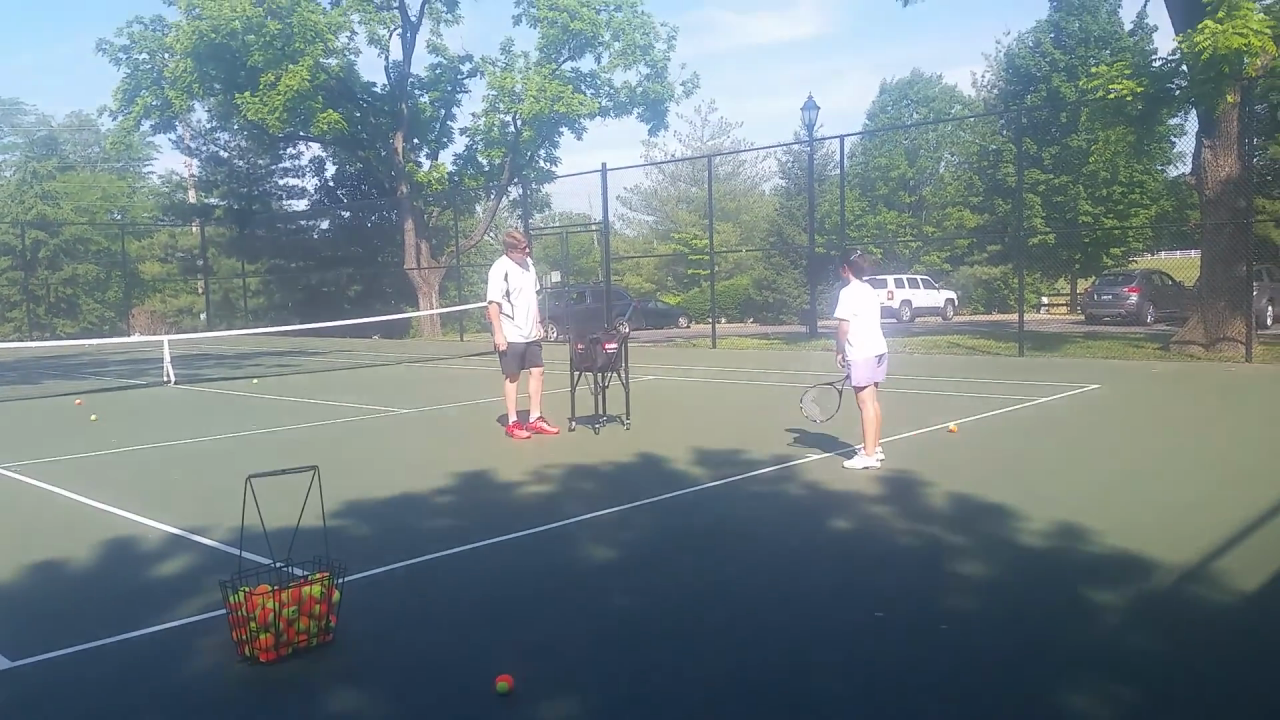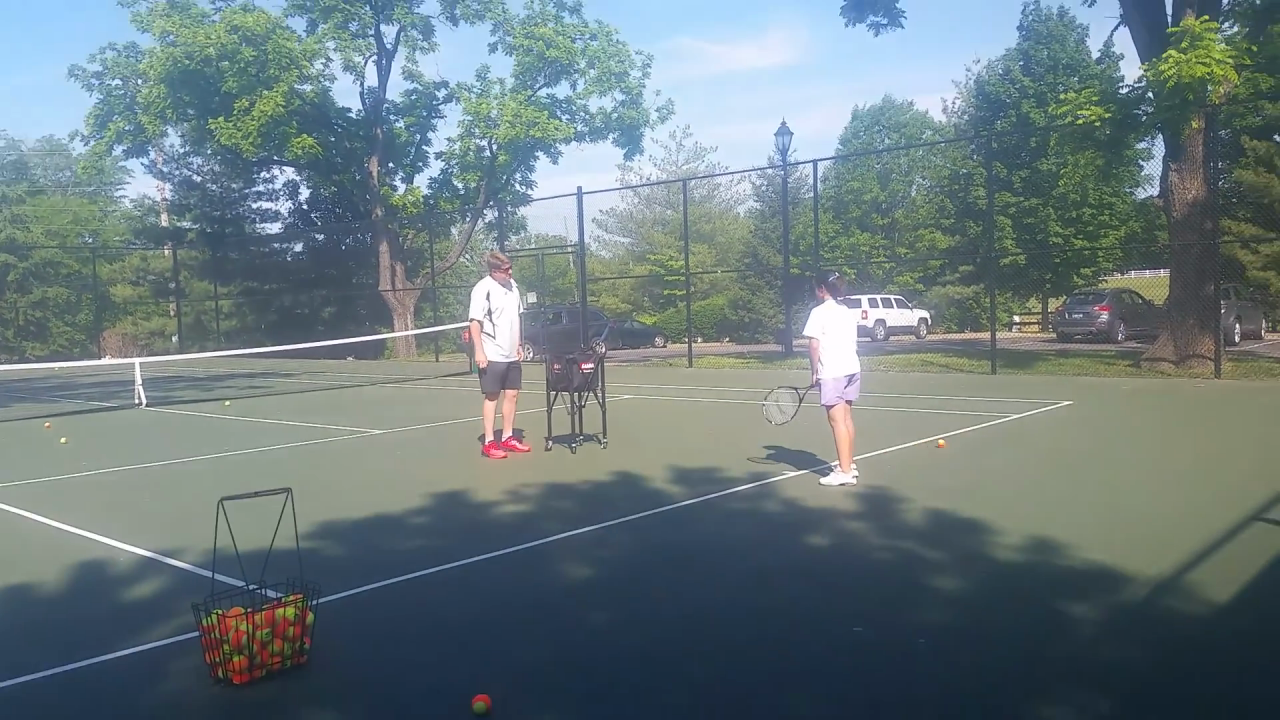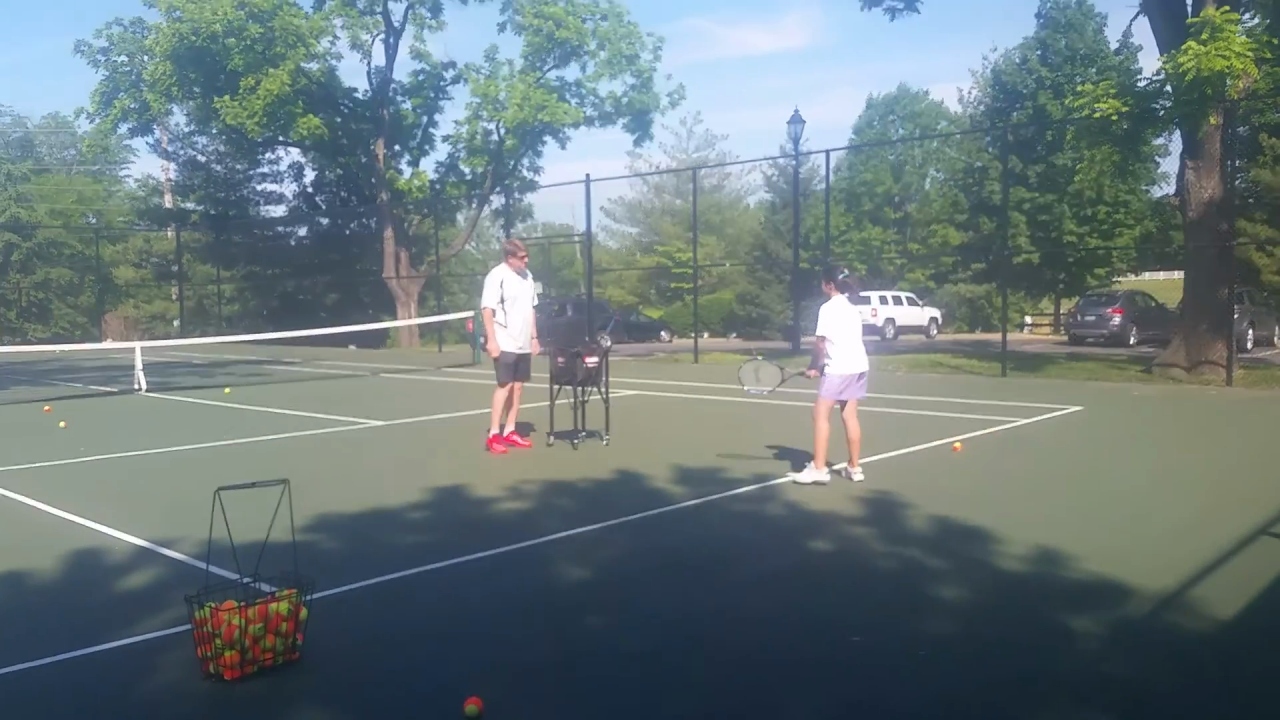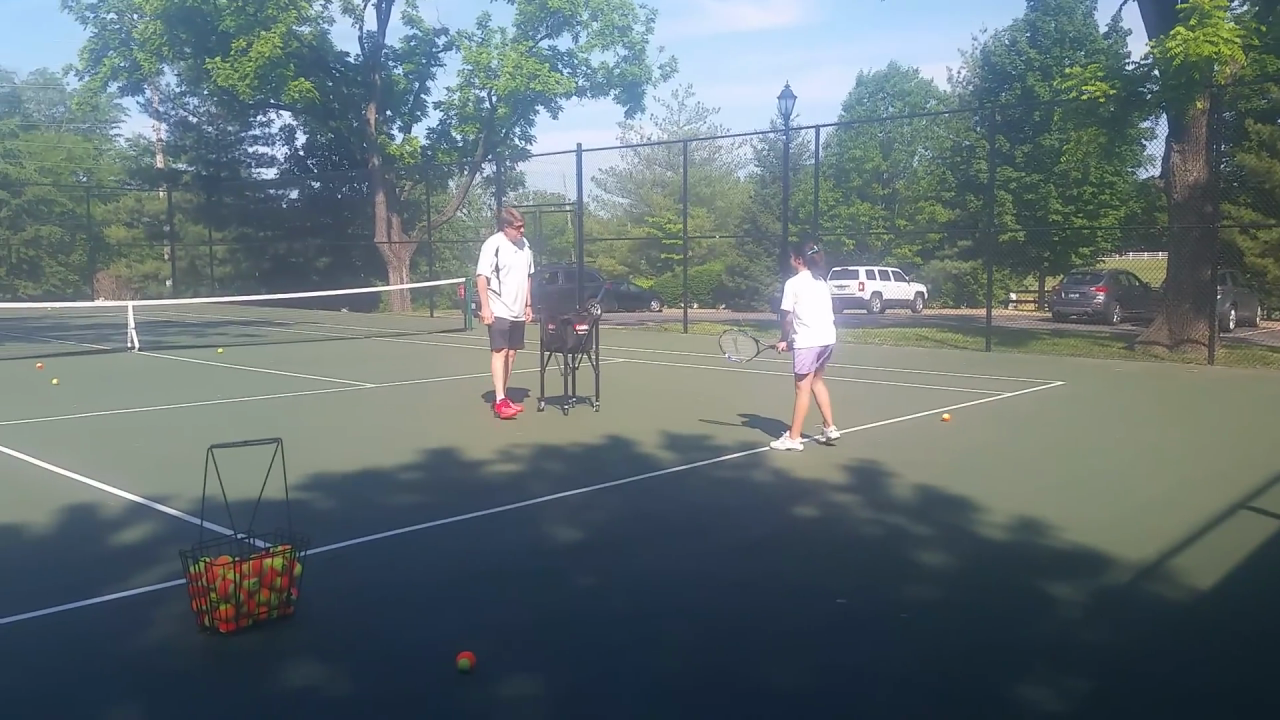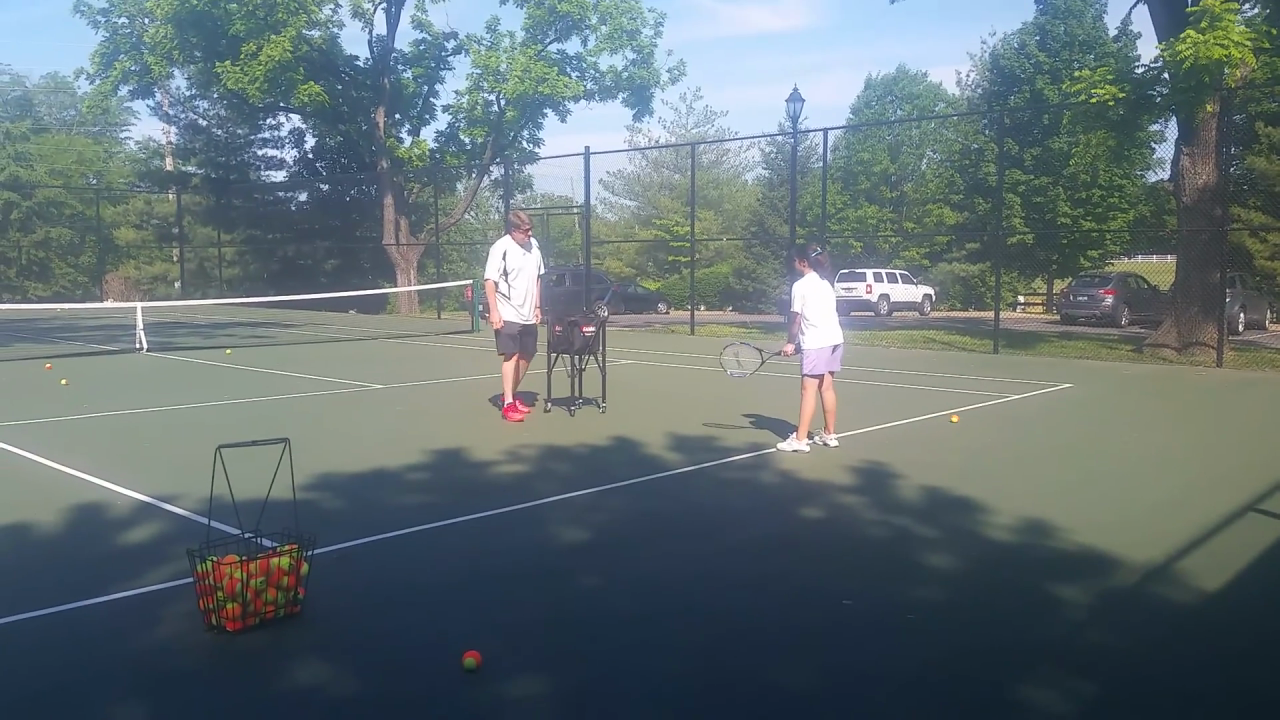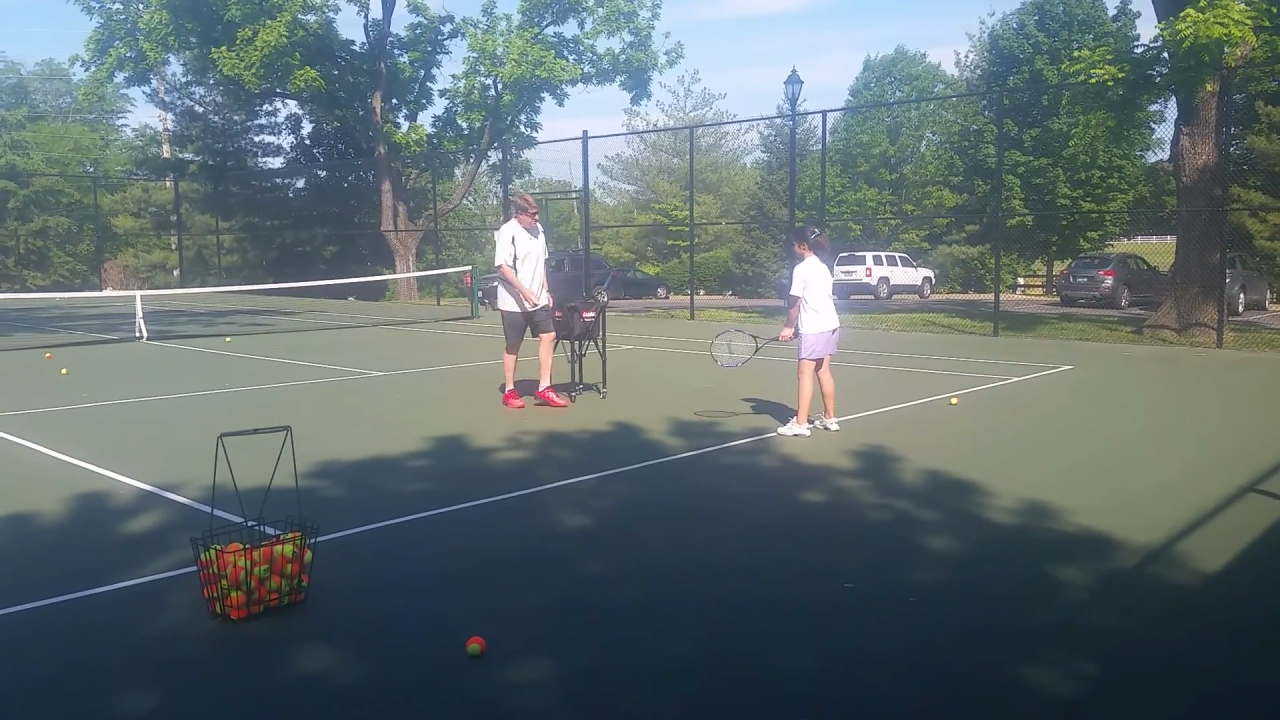
dt=0.4s
person 1, frame 1
left shoulder: (848, 292)
right shoulder: (870, 290)
left elbow: (844, 328)
left wrist: (839, 352)
left hip: (861, 353)
right hip: (878, 349)
left knee: (865, 403)
right knee: (872, 400)
left ankle: (869, 455)
right ankle: (875, 448)
person 1, frame 2
left shoulder: (819, 312)
right shoulder: (848, 311)
left elbow: (814, 346)
right elbow: (852, 343)
left wrist: (814, 371)
left hip: (832, 372)
right hip: (851, 368)
left knee: (837, 421)
right knee: (846, 418)
left ankle: (845, 471)
right ankle: (849, 465)
person 1, frame 3
left shoulder: (828, 308)
right shoulder: (851, 307)
left elbow: (821, 344)
left wrist: (813, 367)
right wrist: (821, 365)
left hip: (838, 368)
right hip: (858, 365)
left knee: (821, 415)
right knee: (850, 416)
left ankle: (819, 467)
right ankle: (854, 467)
person 1, frame 4
left shoulder: (793, 283)
right shoulder: (821, 282)
left elbow: (787, 317)
right elbow: (827, 312)
left wrist: (784, 340)
left hip: (807, 341)
right hip: (827, 338)
left knee: (802, 389)
right knee: (816, 382)
left ankle: (794, 438)
right ankle: (830, 427)
person 1, frame 5
left shoulder: (800, 285)
right shoulder: (825, 283)
left elbow: (796, 319)
right elbow: (824, 314)
left wrist: (791, 342)
right wrist: (800, 341)
left hip: (816, 343)
right hip: (834, 339)
left knee: (808, 390)
right knee: (826, 388)
left ankle: (800, 439)
right ankle: (829, 434)
person 1, frame 6
left shoulder: (802, 269)
right shoulder: (822, 267)
left elbow: (796, 303)
left wrist: (788, 327)
right wrist: (796, 326)
left hip: (813, 327)
right hip: (829, 324)
left knee: (805, 373)
right knee: (823, 371)
left ankle: (801, 423)
right ankle: (829, 418)
person 2, frame 1
left shoulder: (528, 263)
right shoulder: (500, 269)
right elbow: (493, 303)
left wrist: (538, 322)
right wrist: (498, 333)
left hip: (530, 333)
right hip: (511, 335)
left knee: (537, 372)
right knee: (512, 377)
left ankle: (535, 419)
right ankle: (513, 423)
person 2, frame 2
left shoulder: (512, 285)
right shoulder: (483, 289)
right elbow: (474, 321)
left wrist: (519, 344)
right wrist: (479, 351)
left hip: (511, 354)
right hip: (492, 355)
left knee: (512, 394)
right knee: (492, 396)
left ankle: (507, 437)
right ankle: (489, 442)
person 2, frame 3
left shoulder: (527, 276)
right shoulder: (497, 276)
right elbow: (487, 309)
left wrist: (534, 336)
right wrist: (491, 339)
left hip: (523, 344)
right hip: (504, 344)
left knee: (517, 387)
right knee: (504, 386)
left ankle: (509, 432)
right ankle: (493, 435)
person 2, frame 4
left shoulder: (524, 244)
right shoulder: (493, 244)
right elbow: (481, 277)
left wrist: (528, 304)
right wrist: (485, 306)
left hip: (517, 311)
right hip: (498, 310)
left knee: (511, 353)
right knee: (500, 351)
left ankle: (503, 397)
right ankle: (499, 401)
person 2, frame 5
left shoulder: (533, 245)
right shoulder: (501, 248)
right elbow: (489, 281)
left wrist: (537, 306)
right wrist: (494, 311)
left hip: (528, 314)
right hip: (508, 314)
left knee: (526, 357)
right knee: (511, 357)
left ankle: (512, 396)
right ankle: (508, 404)
person 2, frame 6
left shoulder: (537, 229)
right shoulder: (507, 232)
right elbow: (503, 267)
left wrist: (546, 290)
right wrist: (524, 292)
left hip: (538, 299)
right hip: (515, 302)
left knee: (548, 337)
right knee: (513, 346)
left ankle: (545, 388)
right ankle: (509, 392)
